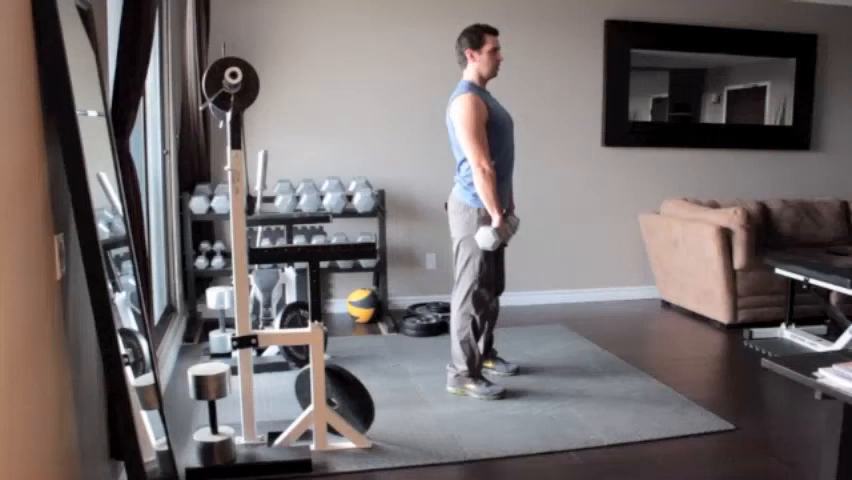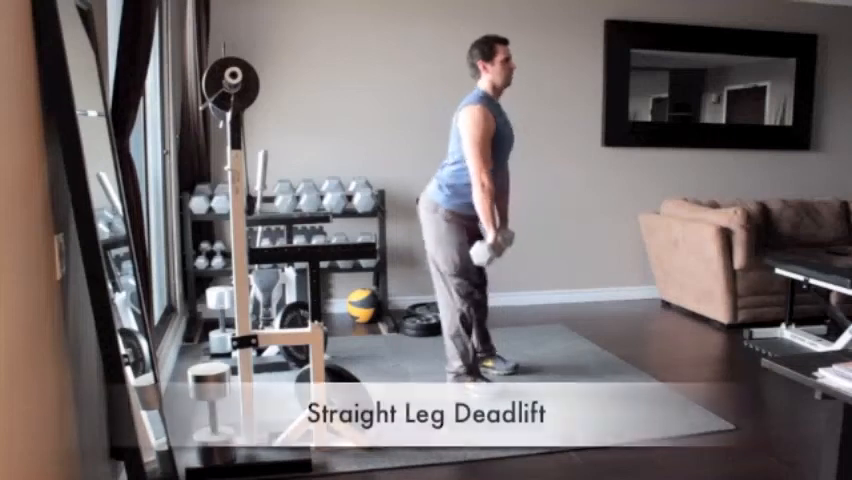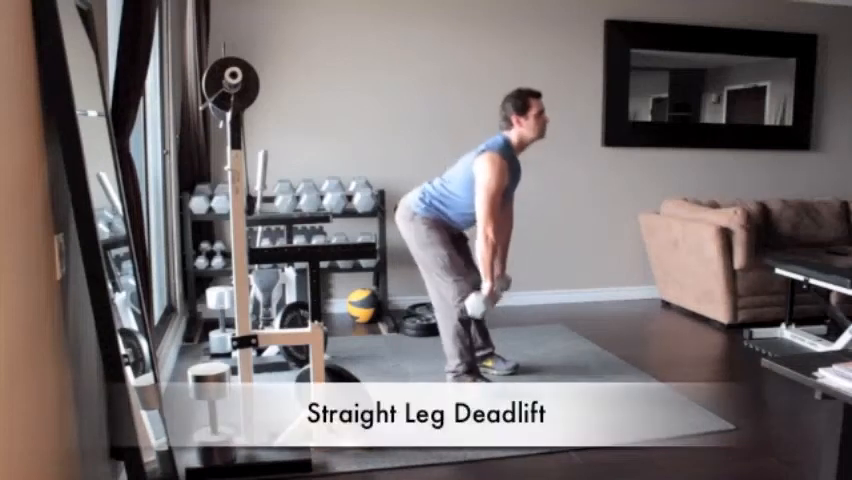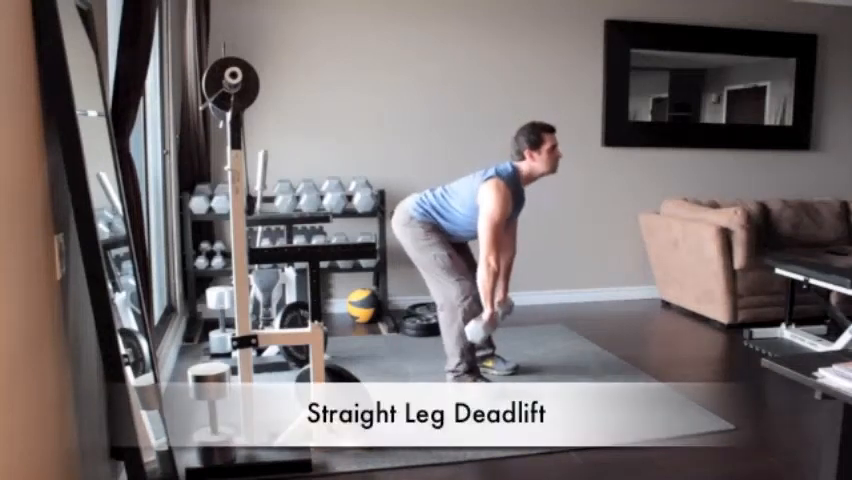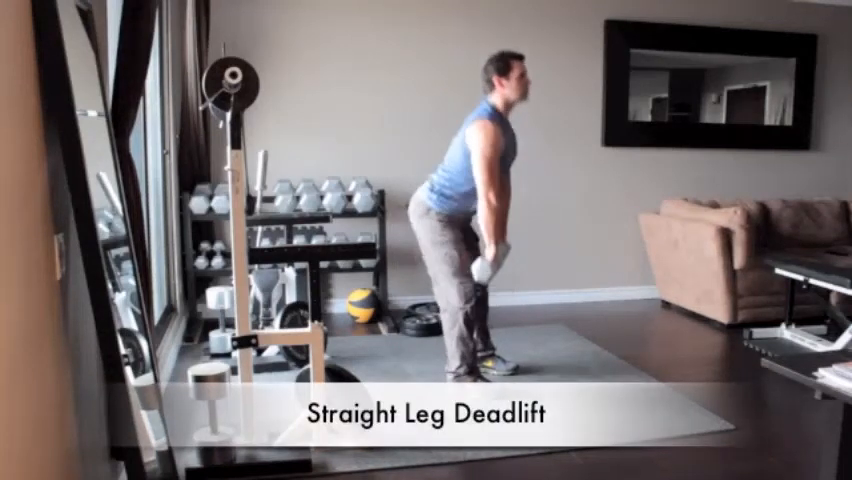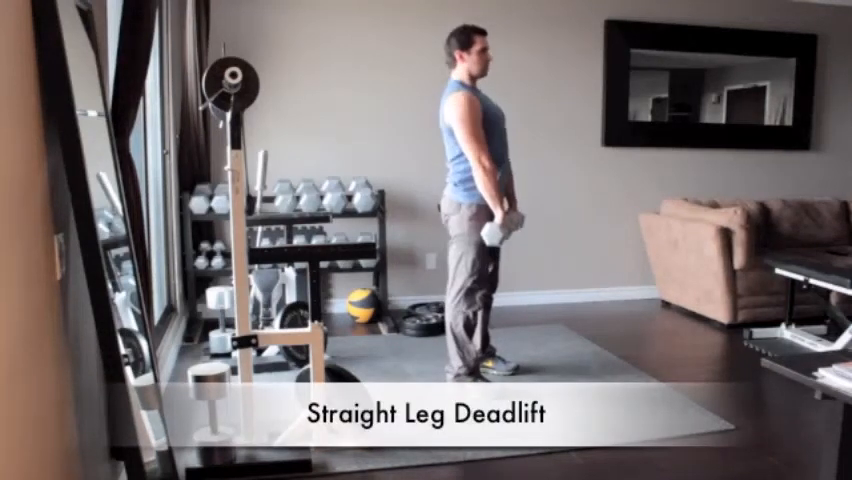
dt=0.5s
person 1, frame 1
left shoulder: (483, 97)
right shoulder: (467, 100)
right elbow: (480, 165)
left wrist: (507, 207)
right wrist: (495, 215)
left hip: (488, 207)
right hip: (475, 210)
left knee: (490, 289)
right knee: (471, 292)
left ankle: (483, 355)
right ankle: (462, 375)
person 1, frame 2
left shoulder: (494, 108)
right shoulder: (477, 111)
left elbow: (500, 172)
right elbow: (480, 180)
left wrist: (503, 222)
right wrist: (491, 230)
left hip: (465, 211)
right hip: (444, 210)
left knee: (475, 286)
right knee: (457, 290)
left ankle: (482, 354)
right ankle: (461, 373)
person 1, frame 3
left shoulder: (510, 158)
right shoulder: (495, 161)
left elbow: (504, 218)
right elbow: (486, 231)
left wrist: (499, 269)
right wrist: (489, 281)
left hip: (443, 220)
right hip: (419, 217)
left knee: (472, 286)
right knee: (456, 292)
left ankle: (482, 354)
right ankle: (461, 374)
person 1, frame 4
left shoulder: (515, 185)
right shoulder: (499, 190)
left elbow: (507, 244)
right elbow: (488, 260)
left wrist: (502, 292)
right wrist: (488, 309)
left hip: (440, 225)
right hip: (415, 222)
left knee: (475, 286)
right knee: (459, 293)
left ankle: (483, 356)
right ankle: (461, 374)
person 1, frame 5
left shoulder: (501, 122)
right shoulder: (486, 127)
left elbow: (502, 185)
right elbow: (487, 196)
left wrist: (501, 238)
right wrist: (491, 247)
left hip: (454, 213)
right hip: (434, 211)
left knee: (475, 286)
right knee: (458, 293)
left ankle: (483, 354)
right ankle: (462, 375)
person 1, frame 6
left shoulder: (474, 96)
right shoulder: (460, 98)
left elbow: (500, 158)
right elbow: (480, 162)
left wrist: (511, 204)
right wrist: (499, 210)
left hip: (482, 204)
right hip: (468, 206)
left knee: (484, 287)
right knee: (465, 291)
left ankle: (482, 354)
right ankle: (462, 372)
